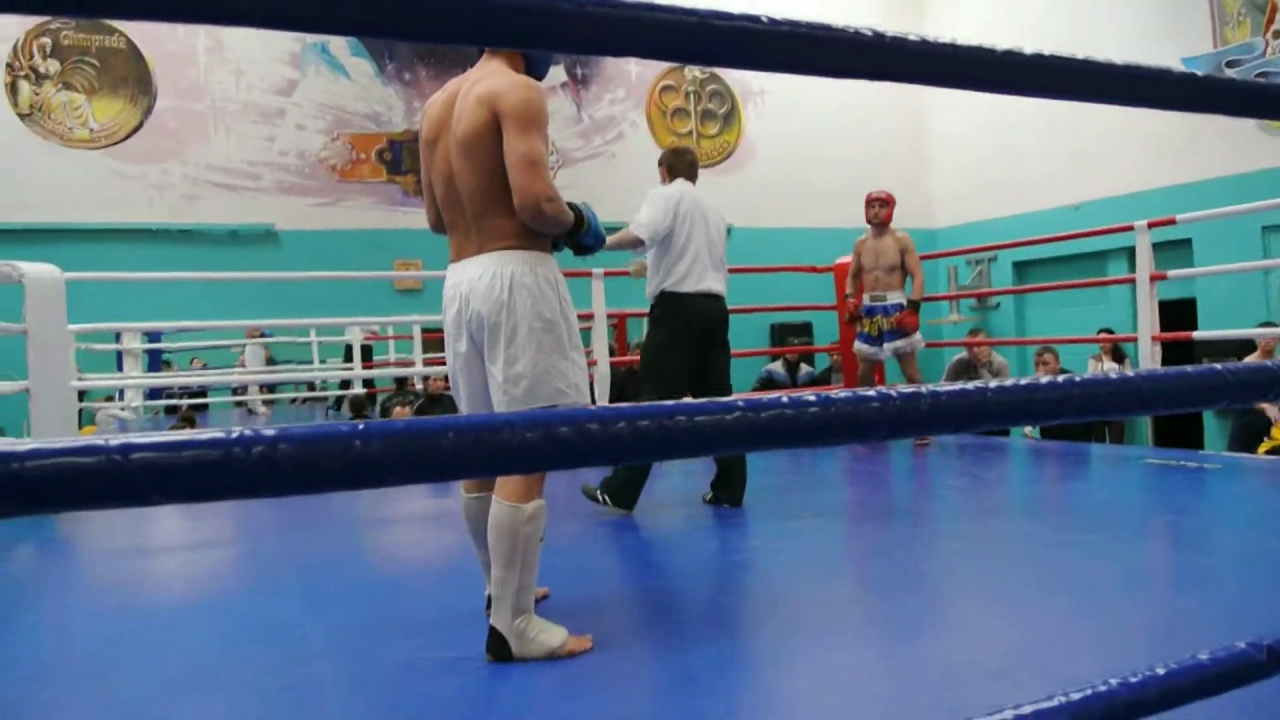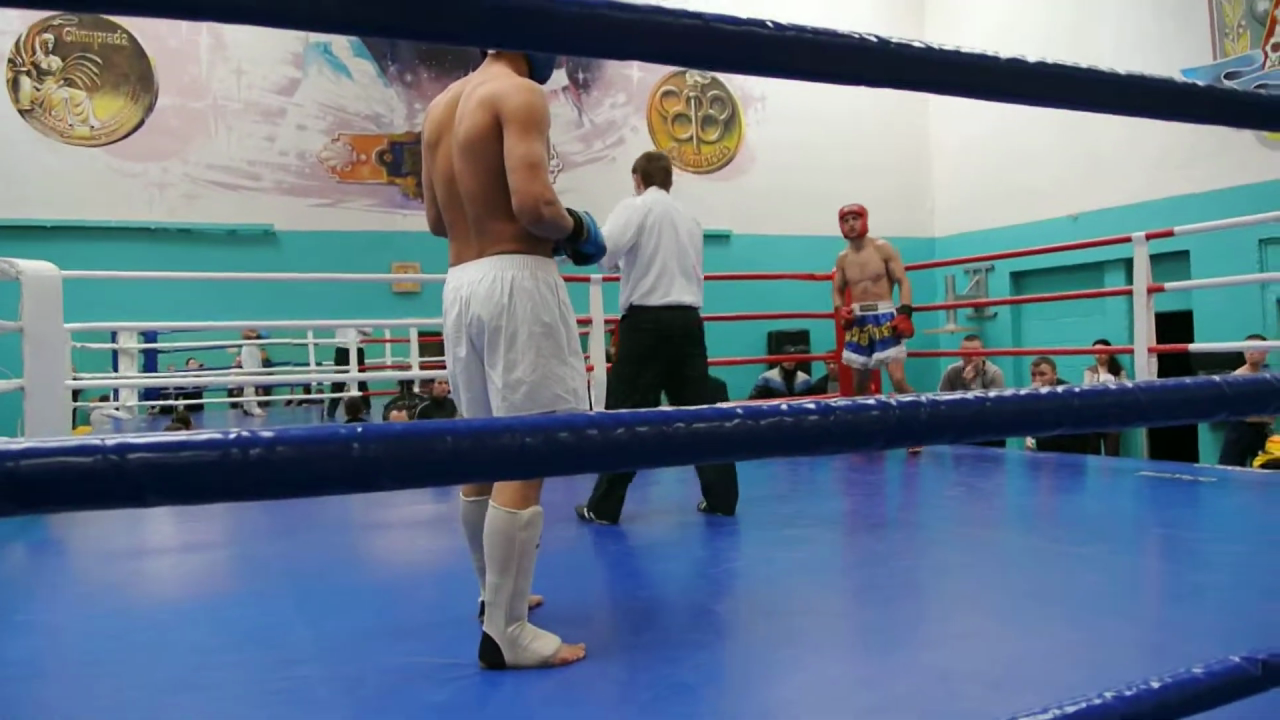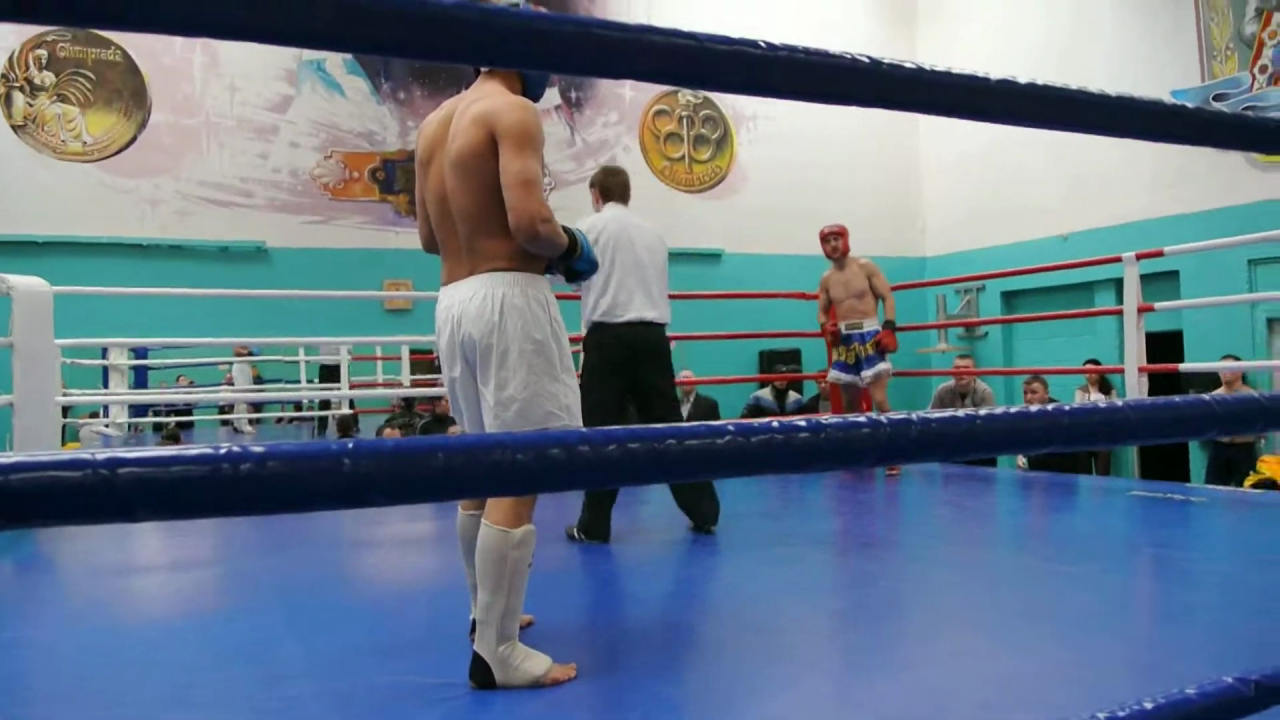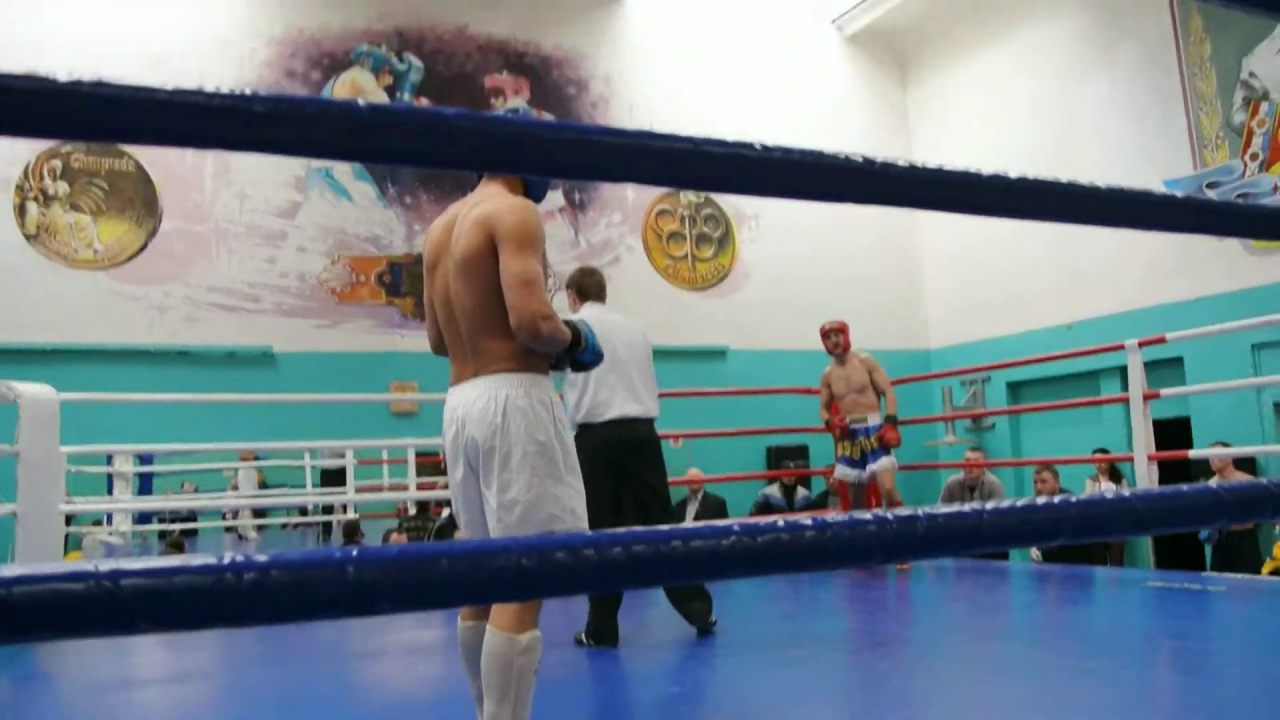
dt=0.2s
person 1, frame 1
left shoulder: (438, 103)
right shoulder: (518, 91)
right elbow: (535, 199)
right wrist: (577, 222)
left hip: (462, 279)
right hip: (515, 276)
left ankle: (502, 589)
right ankle: (512, 625)
person 1, frame 2
left shoulder: (440, 106)
right shoulder: (520, 94)
right elbow: (535, 203)
right wrist: (575, 228)
left hip: (462, 283)
right hip: (516, 281)
left ankle: (497, 595)
right ankle: (504, 633)
person 1, frame 3
left shoulder: (434, 124)
right shoulder: (514, 112)
right elbow: (531, 221)
right wrist: (568, 247)
left hip: (456, 301)
right hip: (509, 299)
left ankle: (487, 613)
right ankle: (496, 652)
person 1, frame 4
left shoulder: (440, 227)
right shoulder: (515, 212)
right elbow: (532, 319)
right wrist: (572, 339)
left hip: (461, 404)
right hip: (514, 401)
person 2, frame 1
left shoulder: (665, 196)
right shoulder: (713, 210)
left elbow: (640, 235)
left wrist: (605, 242)
left hip: (676, 307)
right hip: (713, 308)
left knee: (654, 399)
right knee: (715, 400)
left ankle: (619, 491)
right ankle: (729, 487)
person 2, frame 2
left shoulder: (634, 208)
right shoulder: (690, 218)
left hip: (646, 320)
right hip: (688, 319)
left knee: (625, 412)
right knee: (698, 408)
left ankle: (604, 505)
right ankle: (722, 495)
person 2, frame 3
left shoulder: (591, 227)
right shoulder: (653, 233)
left hip: (609, 336)
right hip: (652, 335)
left knee: (599, 430)
right knee: (667, 425)
left ankle: (594, 524)
right ankle: (704, 511)
person 2, frame 4
right shoulder: (635, 329)
left hip: (596, 437)
right hip: (642, 432)
left knee: (598, 532)
right knee: (661, 523)
left ankle: (602, 628)
right ankle: (699, 610)
person 3, frame 1
left shoulder: (901, 240)
right shoulder: (861, 243)
left elbow: (917, 276)
right elbow: (852, 276)
left wrist: (913, 308)
right wrist: (850, 299)
left hip: (895, 308)
right hip: (868, 310)
left knee: (911, 373)
right knee: (864, 374)
person 3, frame 2
left shoulder: (882, 248)
right shoulder: (842, 260)
left elbow: (903, 282)
right elbow: (837, 290)
left wrist: (904, 315)
right wrist: (840, 308)
left hip: (885, 318)
right hip: (856, 319)
left knee: (900, 384)
right knee: (863, 387)
person 3, frame 3
left shoulder: (865, 266)
right shoulder: (826, 279)
left elbow: (887, 297)
right elbow: (822, 311)
left wrist: (889, 328)
right wrist: (825, 327)
left hip: (870, 334)
right hip: (843, 339)
left knee: (879, 399)
right knee: (848, 402)
person 3, frame 4
left shoulder: (865, 361)
right shoulder: (828, 375)
left elbow: (888, 392)
right elbow: (824, 408)
left wrist: (891, 424)
right wrist: (831, 423)
left hip: (874, 430)
right hip: (849, 435)
left knee: (887, 489)
